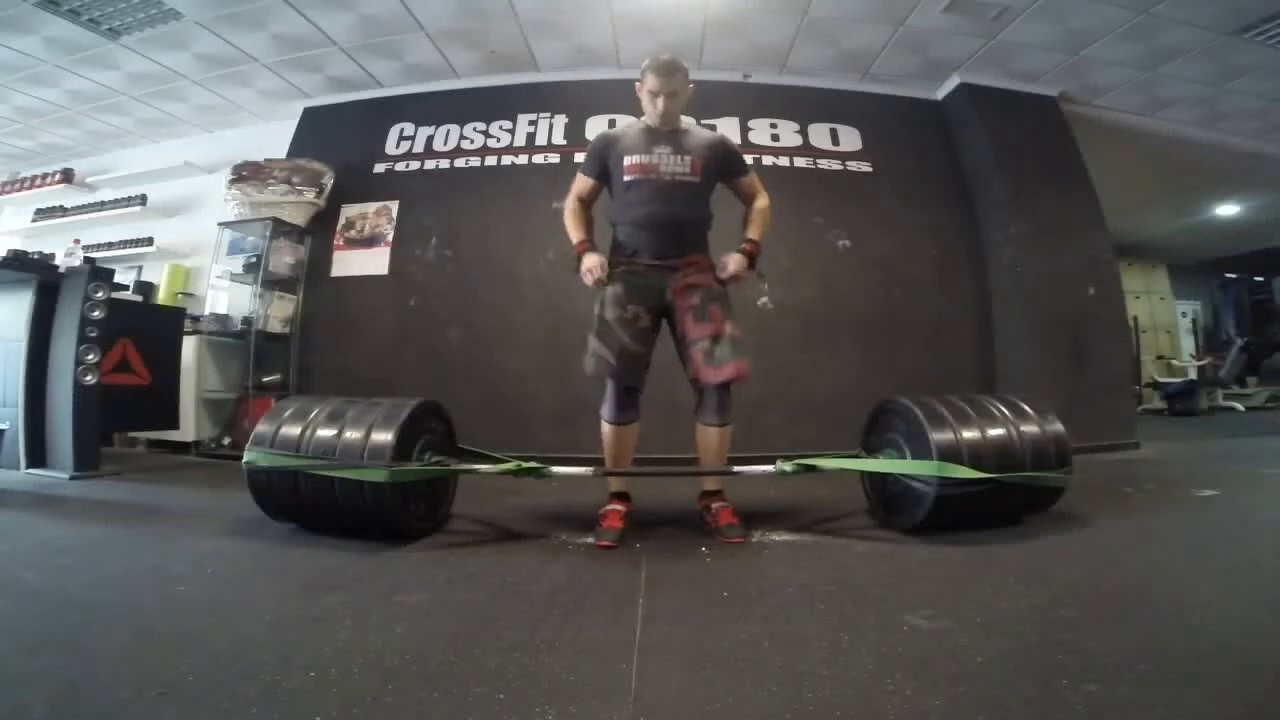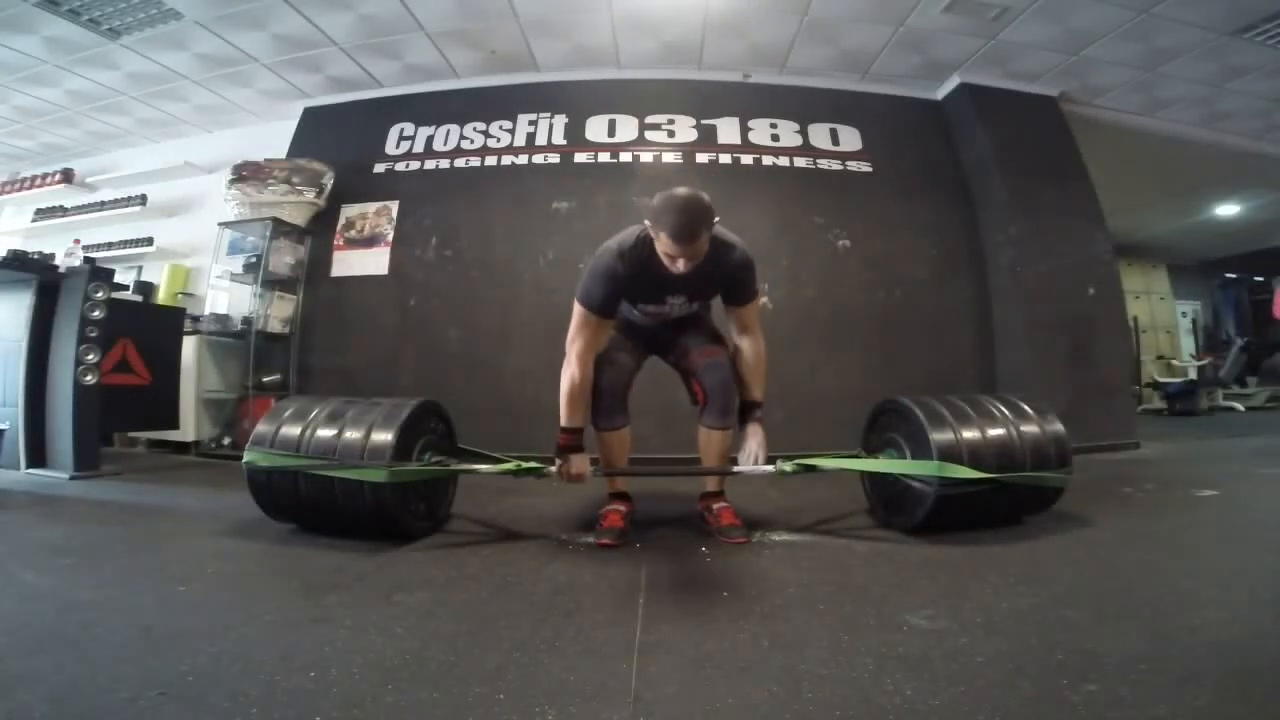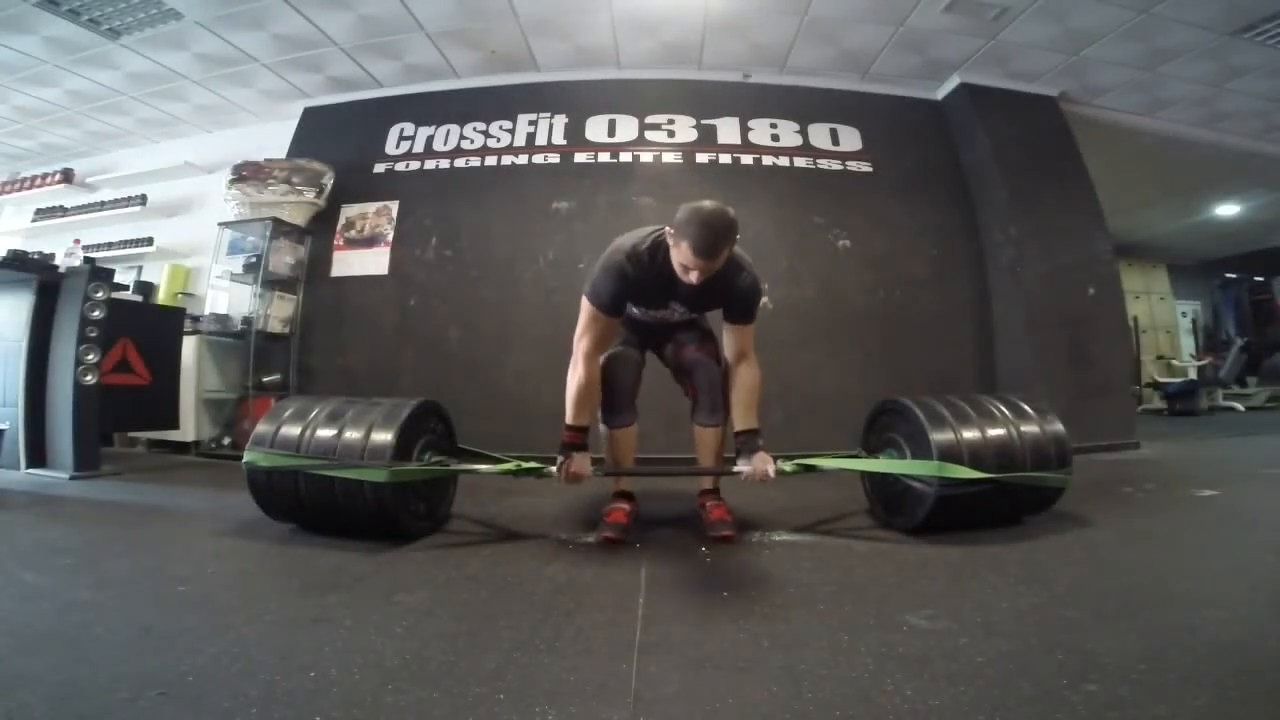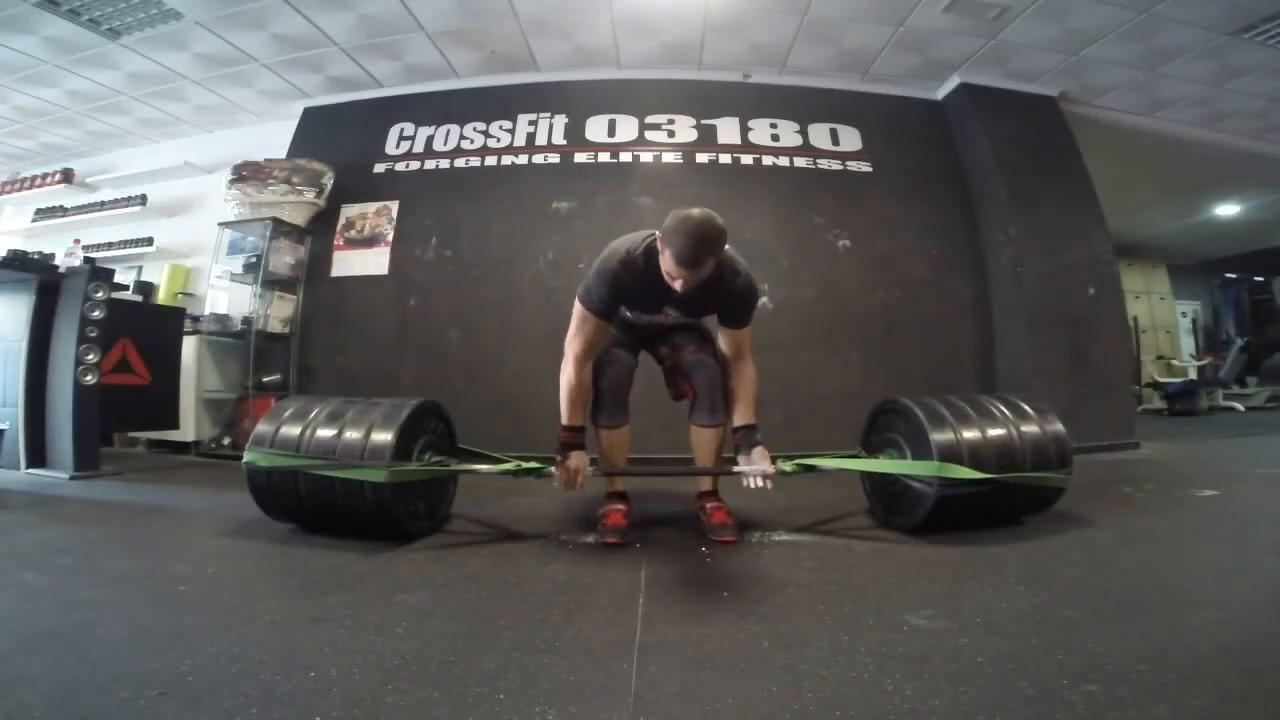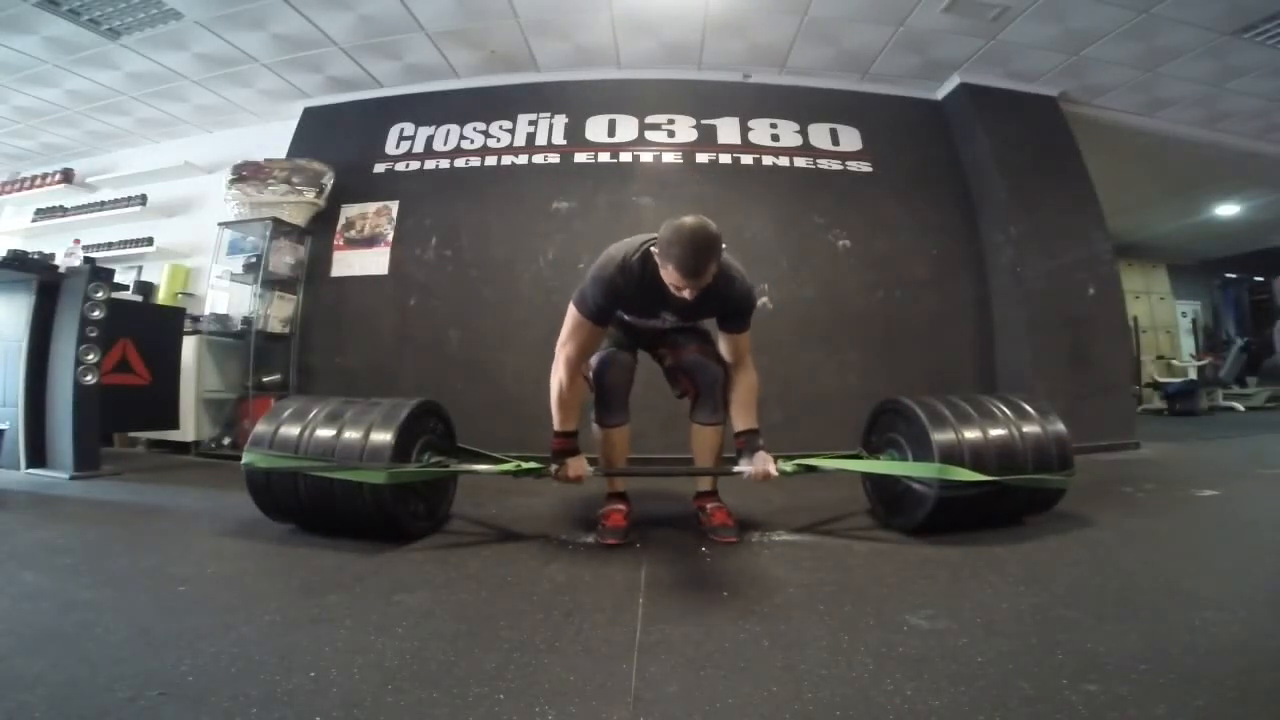
dt=1s
person 1, frame 1
left shoulder: (713, 146)
right shoulder: (611, 143)
left elbow: (758, 200)
right elbow: (577, 201)
left wrist: (748, 250)
right wrist: (585, 248)
left hip: (694, 271)
right hip: (630, 273)
left knee: (716, 379)
right knee: (621, 381)
left ankle: (713, 496)
right ankle: (617, 497)
person 1, frame 2
left shoulder: (734, 259)
right shoulder: (615, 259)
left elbow: (748, 334)
right elbow: (579, 352)
left wrist: (752, 415)
right wrist: (571, 444)
left hip: (689, 326)
right hip: (627, 326)
left knee: (720, 380)
right knee: (605, 382)
left ankle: (714, 497)
right ankle: (618, 498)
person 1, frame 3
left shoulder: (742, 280)
right shoulder: (625, 259)
left elbow: (741, 360)
right elbow: (586, 352)
left wrist: (749, 444)
right wrist: (575, 442)
left hip: (684, 326)
right hip: (626, 323)
left knee: (711, 382)
right knee: (616, 381)
left ankle: (710, 494)
right ankle: (622, 495)
person 1, frame 4
left shoulder: (736, 282)
right shoulder: (618, 264)
left elbow: (738, 359)
right elbow: (577, 355)
left wrist: (747, 439)
right wrist: (572, 443)
left hip: (680, 328)
right hip: (620, 325)
left knee: (709, 378)
right knee: (609, 377)
left ankle: (708, 496)
right ankle: (615, 497)
person 1, frame 5
left shoulder: (734, 287)
right shoulder: (615, 270)
left elbow: (738, 366)
right elbow: (568, 360)
left wrist: (750, 442)
right wrist: (566, 447)
left hip: (679, 330)
right hip: (619, 325)
left knee: (711, 377)
right knee: (610, 377)
left ankle: (707, 496)
right ankle: (616, 497)
